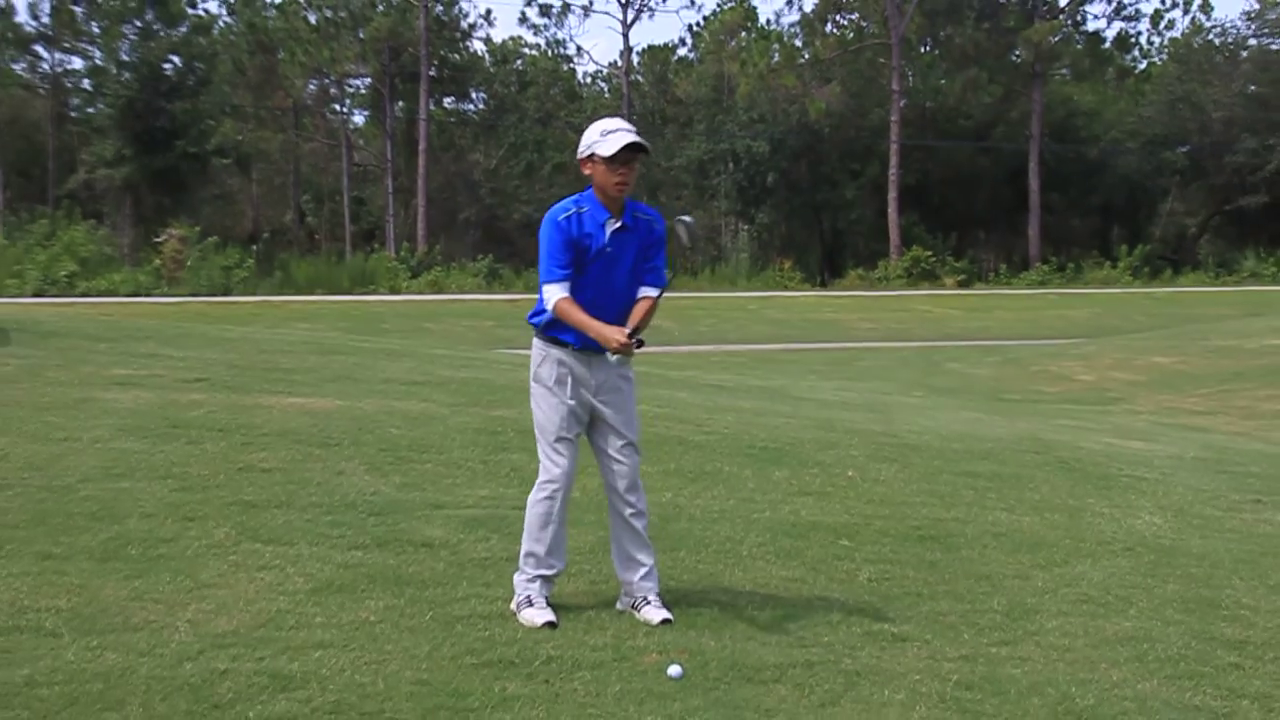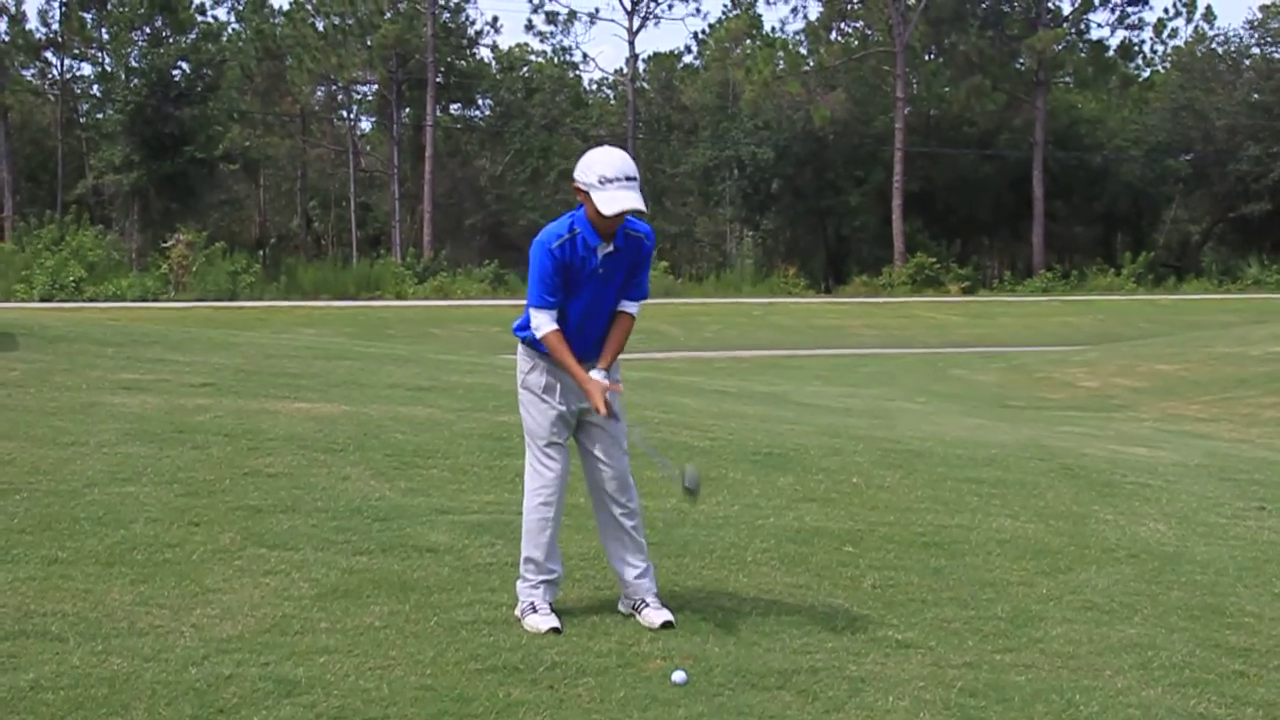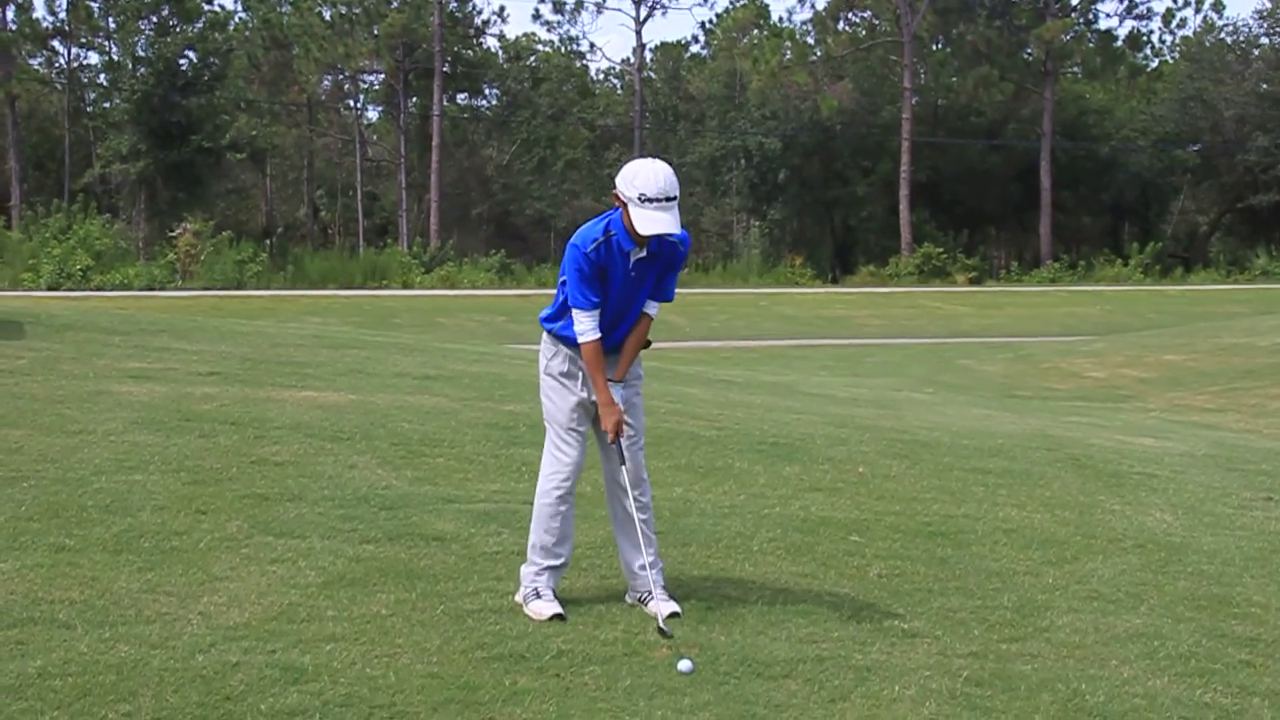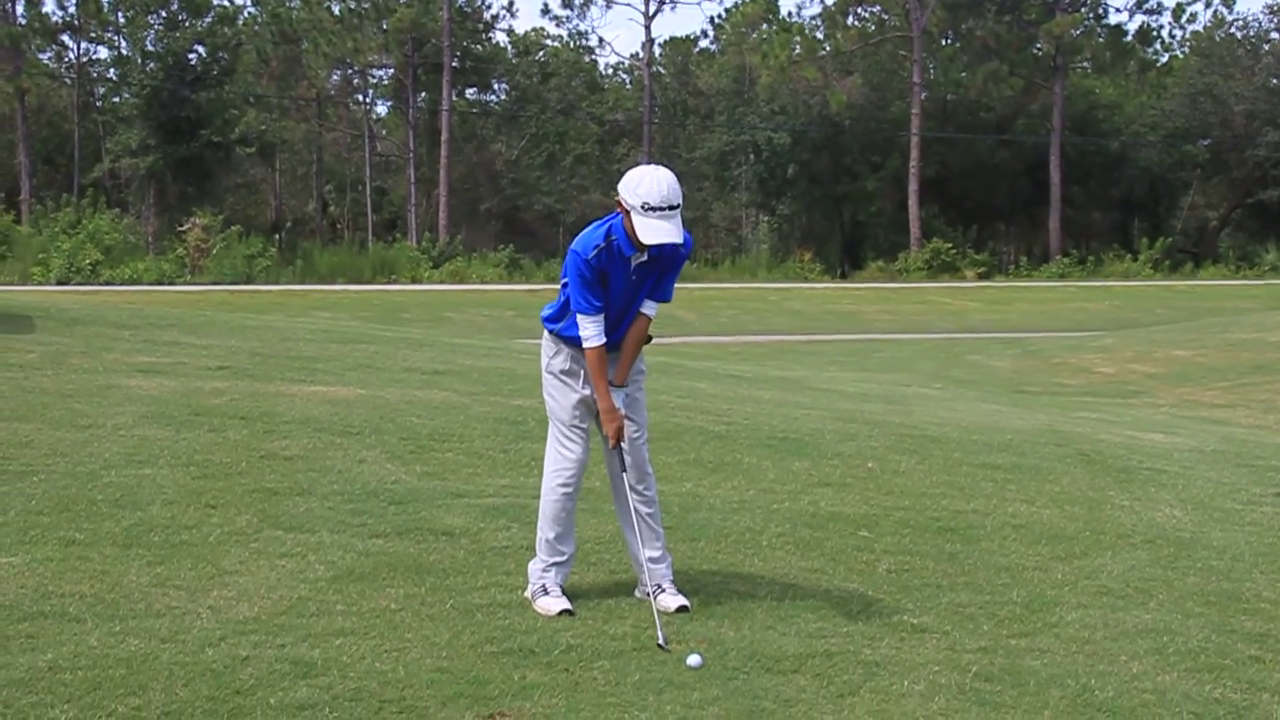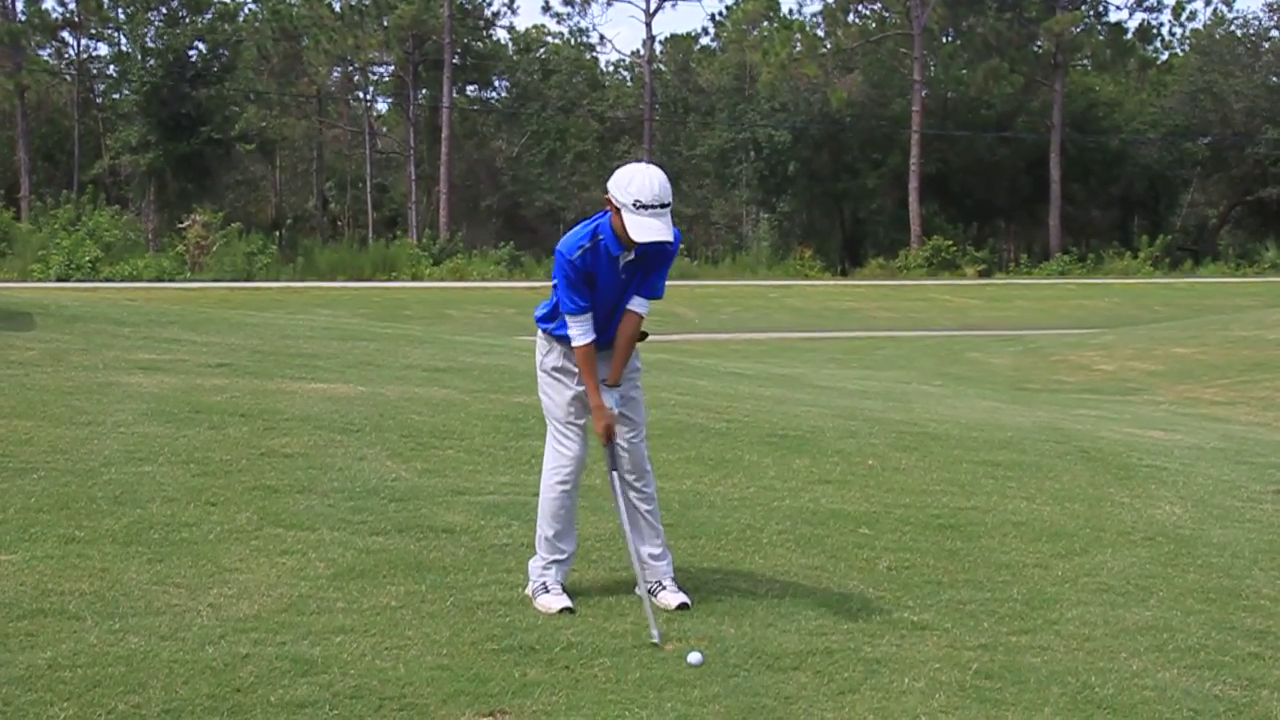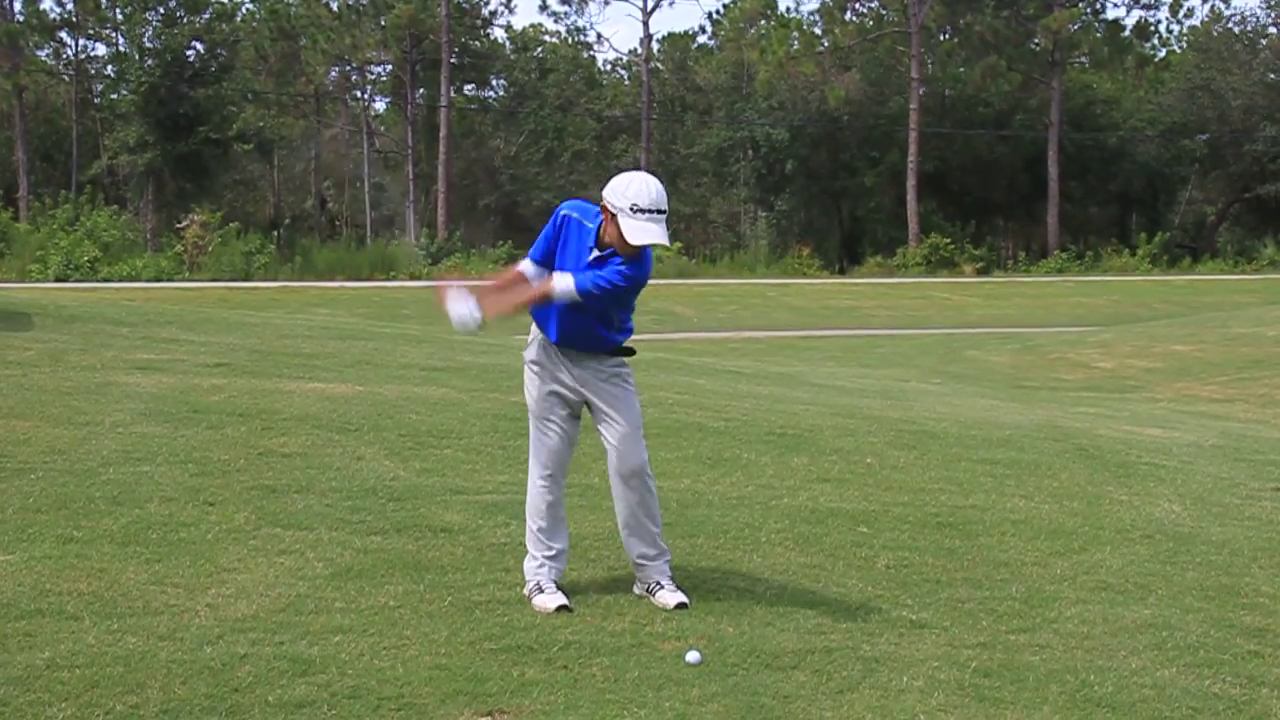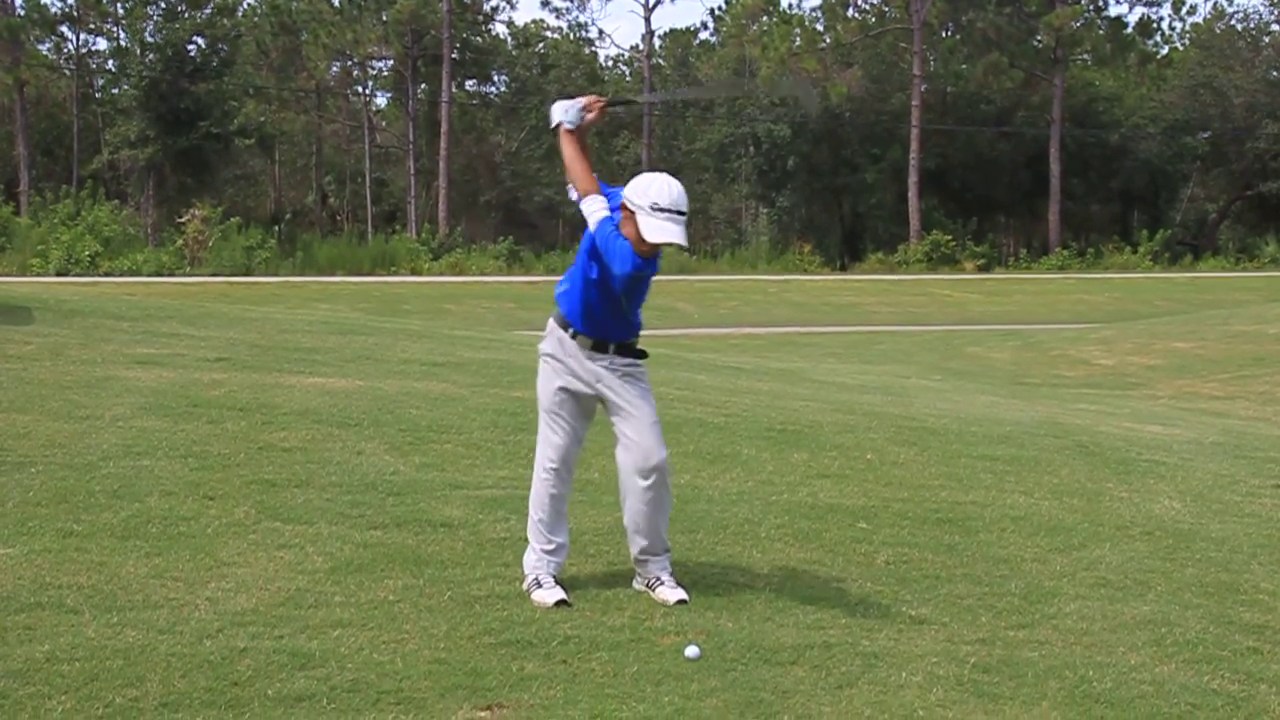
dt=0.4s
person 1, frame 1
left shoulder: (650, 225)
right shoulder: (561, 220)
left elbow: (649, 292)
right elbow: (555, 297)
left wrist: (628, 331)
right wrist: (601, 330)
left hip: (613, 364)
right hip: (559, 359)
left knee: (625, 476)
right knee: (556, 473)
left ankle: (638, 588)
right ankle: (531, 587)
person 1, frame 2
left shoulder: (640, 240)
right shoulder: (552, 243)
left elbow: (627, 309)
right elbow: (543, 324)
left wrist: (603, 372)
right wrist: (584, 383)
left hip: (598, 371)
right hip: (546, 368)
left knee: (615, 478)
right knee: (547, 479)
left ankle: (638, 590)
right ankle: (534, 594)
person 1, frame 3
left shoulder: (674, 245)
right shoulder: (587, 245)
left elbow: (647, 312)
right elbow: (585, 329)
left wrist: (619, 383)
right wrist: (604, 401)
left hip: (621, 359)
right hip: (568, 357)
left knee: (631, 470)
right knee: (563, 466)
left ankle: (644, 581)
right ankle: (537, 581)
person 1, frame 4
left shoulder: (675, 246)
right shoulder: (588, 250)
left elbow: (644, 315)
right elbow: (590, 334)
left wrist: (618, 387)
right wrist: (605, 405)
left hip: (624, 357)
right hip: (570, 355)
left knee: (636, 464)
right knee: (568, 462)
left ankle: (656, 576)
right ankle: (546, 577)
person 1, frame 5
left shoulder: (664, 243)
right shoulder: (575, 250)
left elbow: (634, 313)
right elbow: (579, 331)
left wrist: (612, 386)
right wrist: (595, 403)
left hip: (619, 355)
right hip: (564, 355)
left knee: (634, 462)
right knee: (565, 461)
left ankle: (656, 573)
right ankle: (546, 575)
person 1, frame 6
left shoulder: (633, 267)
right shoulder: (571, 216)
left elbow: (556, 290)
right elbow: (531, 269)
left wrist: (480, 307)
right wrist: (480, 293)
left hip: (604, 366)
right hip: (550, 353)
left knee: (631, 464)
right knee: (547, 466)
left ankle: (654, 573)
right ankle: (542, 575)
person 1, frame 7
left shoulder: (630, 265)
right shoulder: (617, 204)
left elbow: (587, 191)
right elbow: (587, 187)
left wrist: (570, 125)
right wrist: (569, 129)
left hip: (618, 361)
right hip: (565, 348)
left knee: (647, 459)
right knee: (555, 458)
left ankle: (653, 568)
right ankle: (541, 568)
